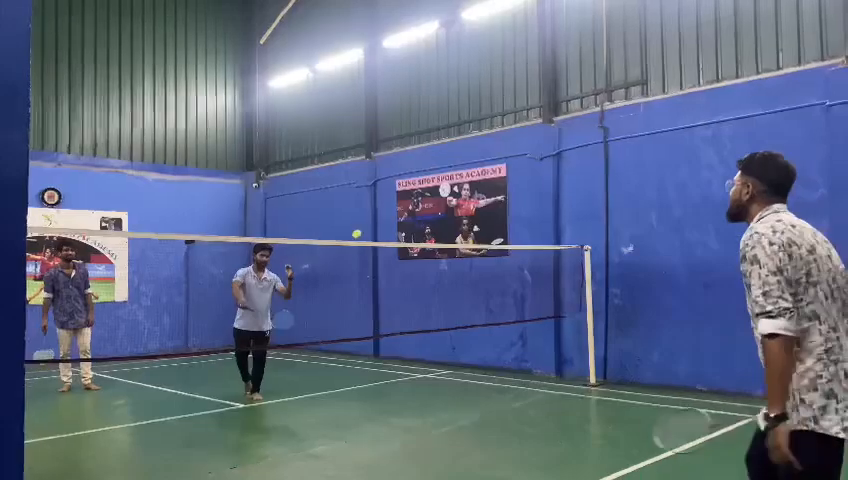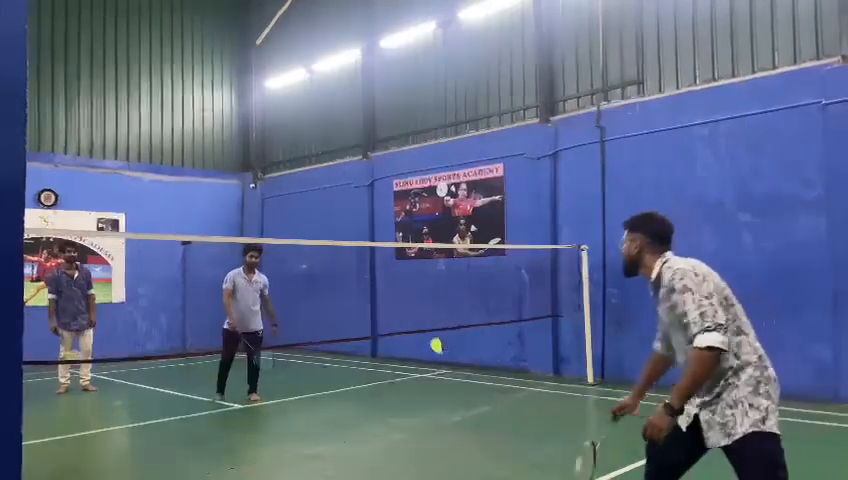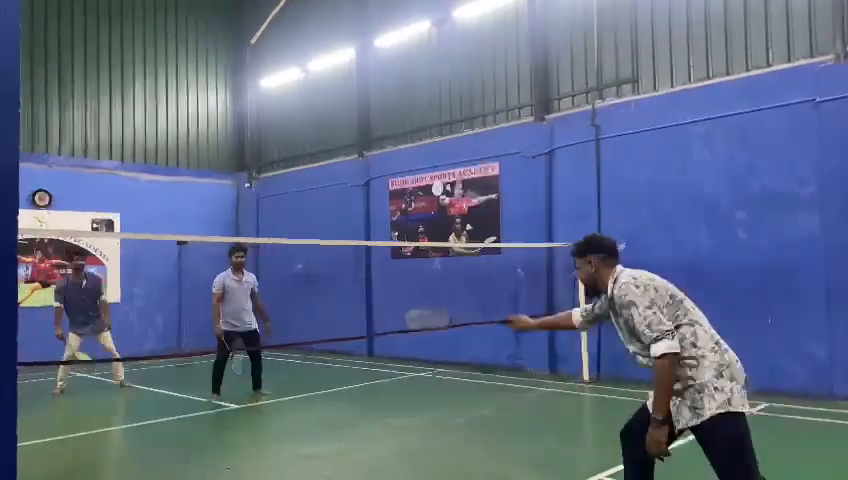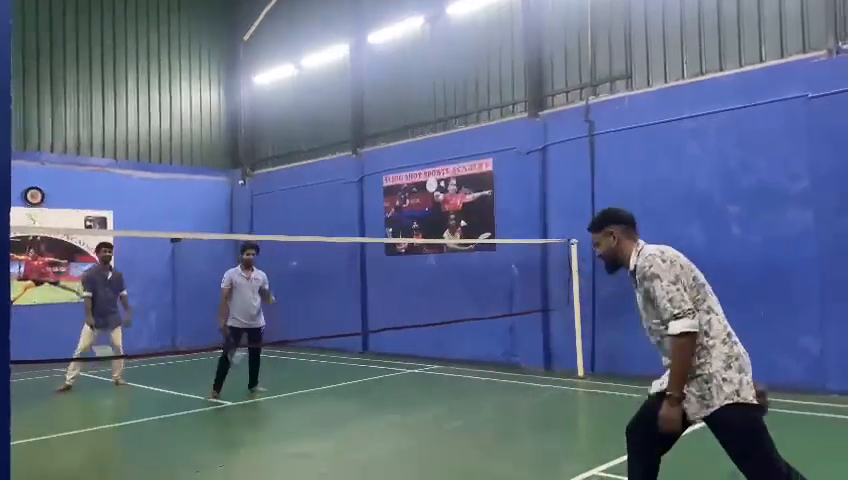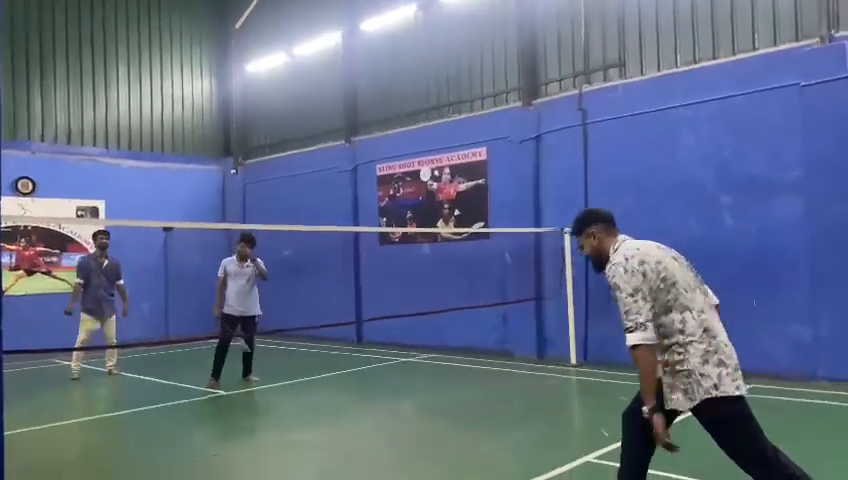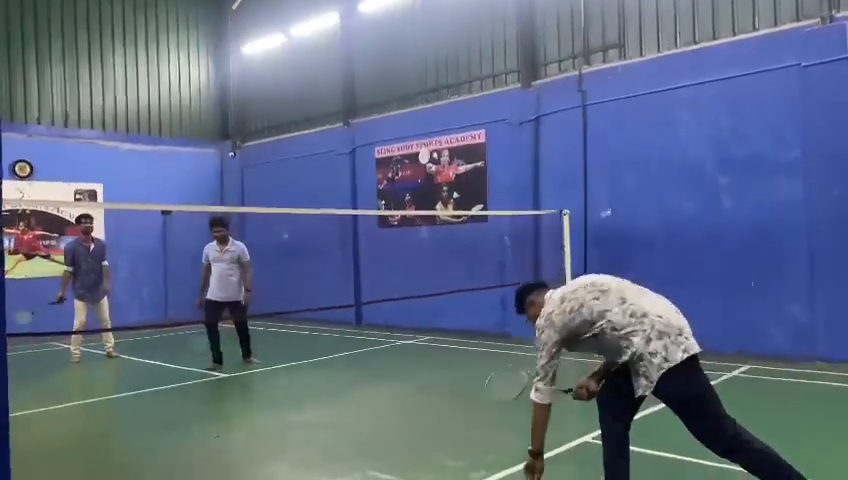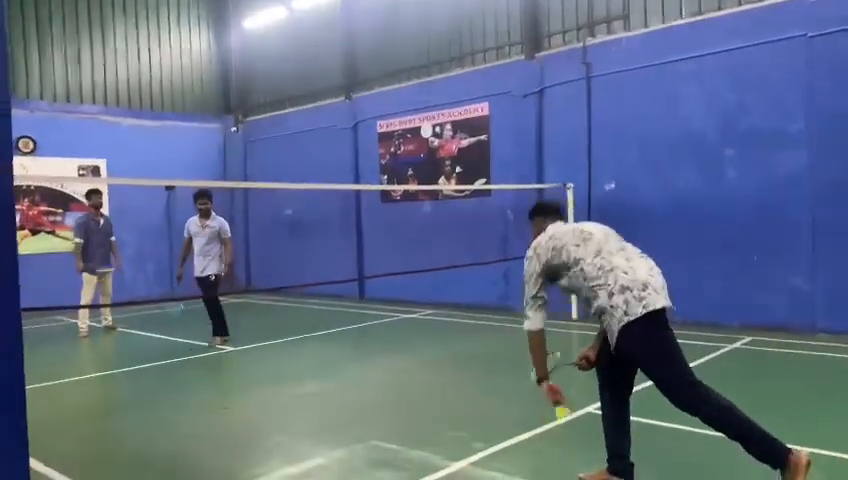
dt=0.4s
person 1, frame 1
left shoulder: (762, 237)
right shoulder: (800, 233)
left elbow: (778, 331)
left wrist: (775, 418)
left hip: (809, 400)
right hip: (814, 393)
person 1, frame 2
left shoulder: (682, 275)
right shoulder: (664, 286)
left elbow: (712, 345)
right elbow: (665, 349)
left wrist: (669, 409)
right wrist: (636, 395)
left hip: (744, 400)
right knee: (661, 455)
person 1, frame 3
left shoulder: (630, 287)
right shoulder: (615, 296)
left elbow: (667, 351)
right elbow: (579, 317)
left wrist: (659, 422)
right wrist: (534, 324)
left hip: (710, 386)
right hip: (682, 387)
right knee: (635, 443)
person 1, frame 4
left shoulder: (652, 261)
right shoulder: (648, 264)
left elbow: (684, 330)
left wrist: (673, 399)
left hip: (716, 378)
right hip: (692, 377)
right knee: (640, 436)
person 1, frame 5
left shoulder: (621, 264)
right shoulder: (648, 250)
left elbow: (640, 339)
right elbow: (710, 303)
left wrist: (653, 411)
left hip: (703, 372)
right knee: (635, 428)
person 1, frame 6
left shoulder: (550, 318)
right shoulder: (577, 292)
left elbow: (543, 390)
left wrist: (536, 453)
right wrist: (597, 378)
left hip: (661, 348)
right hip: (665, 334)
left knee: (724, 437)
right knee: (611, 405)
person 1, frame 7
left shoulder: (542, 247)
right shoulder: (591, 231)
left elbow: (534, 319)
left wrist: (543, 379)
right wrist: (597, 346)
left hip: (632, 306)
right hip: (648, 293)
left knee: (687, 393)
right knee: (610, 375)
person 2, frame 1
left shoulder: (273, 277)
right shoulder: (242, 273)
left elbow: (286, 294)
right elbow: (235, 287)
left wrist: (290, 280)
right wrist: (240, 300)
left hip: (263, 326)
right hip: (243, 325)
left knee: (259, 359)
right knee: (241, 356)
left ankle: (255, 390)
right ankle: (247, 380)
person 2, frame 2
left shoulder: (263, 279)
right shoulder: (232, 275)
left elbow: (266, 302)
right elbow: (226, 298)
left wrist: (274, 323)
right wrist: (231, 319)
left hip: (255, 327)
right hip: (233, 326)
left knee: (254, 360)
right knee: (226, 359)
left ankle: (252, 391)
right ankle: (220, 392)
person 2, frame 3
left shoulder: (252, 278)
right shoulder: (221, 278)
left elbow: (256, 300)
right elbow: (216, 302)
left wrist: (266, 319)
right wrist: (217, 325)
left hip: (250, 326)
right hip: (228, 327)
left knee: (256, 357)
right knee: (221, 359)
left ankle: (257, 388)
right ankle: (215, 392)
person 2, frame 4
left shoulder: (261, 275)
right shoulder: (231, 274)
left elbow: (265, 296)
right elbow: (224, 298)
left wrist: (270, 300)
right wrist: (222, 319)
left hip: (256, 323)
right hip: (235, 323)
left knee: (255, 354)
right knee: (227, 355)
left ankle: (253, 385)
right ankle: (216, 389)
person 2, frame 5
left shoulder: (257, 263)
right shoulder: (226, 263)
left elbow: (265, 277)
right elbow: (220, 286)
left wrist: (253, 260)
right wrist: (218, 307)
left hip: (250, 311)
right hip: (230, 311)
left knee: (249, 343)
right knee: (223, 342)
left ankle: (247, 373)
right ankle: (214, 378)
person 2, frame 6
left shoulder: (239, 247)
right shoulder: (208, 249)
left elbow: (247, 270)
right elbow: (205, 272)
left wrist: (247, 291)
right wrist: (201, 294)
left hip: (235, 296)
right hip: (213, 296)
left knee: (241, 325)
right knee: (211, 326)
left ankle: (247, 356)
right ankle: (217, 361)
person 2, frame 7
left shoulder: (220, 223)
right shoulder: (190, 223)
left elbow: (227, 245)
right elbow: (187, 245)
left wrist: (226, 265)
right wrist: (180, 267)
left hip: (213, 269)
right hip: (199, 270)
left knee: (210, 300)
right knee: (211, 302)
left ankle: (218, 334)
right ankle: (223, 333)
person 3, frame 1
left shoulder: (82, 271)
right shoulder: (52, 274)
left elbow: (88, 294)
right elbow: (48, 298)
left wrist: (91, 313)
right wrist: (44, 319)
left hip: (82, 319)
right hip: (63, 320)
left knee: (85, 350)
right knee: (64, 352)
left ankle: (87, 381)
right ankle: (66, 382)
person 3, frame 2
left shoulder: (85, 272)
right shoulder: (55, 276)
left elbow: (90, 295)
right elbow: (52, 299)
left wrist: (93, 314)
right wrist: (52, 320)
left hip: (84, 319)
right hip: (65, 322)
left knee: (87, 351)
right knee: (65, 353)
left ankle: (85, 382)
right ankle: (64, 384)
person 3, frame 3
left shoulder: (95, 280)
right shoulder: (63, 285)
left elbow: (102, 300)
right elbow: (59, 306)
left wrist: (106, 318)
right wrist: (58, 328)
left hip: (97, 322)
right hip: (77, 326)
left knee: (112, 350)
right knee: (69, 355)
left ankle: (120, 378)
right ankle: (60, 384)
person 3, frame 4
left shoulder: (117, 275)
right shoulder: (89, 274)
left elbow: (123, 295)
right elbow: (87, 297)
left wrist: (128, 313)
right wrist: (89, 317)
left hip: (113, 319)
right hip: (94, 319)
left knee: (118, 348)
right knee: (82, 349)
left ankle: (117, 377)
right ankle: (69, 381)
person 3, frame 5
left shoulder: (114, 263)
right shoulder: (84, 261)
left elbow: (120, 285)
right elbow: (79, 284)
left wrist: (125, 303)
right wrist: (72, 303)
left hip: (108, 308)
right hip: (89, 308)
left knee: (111, 339)
right knee: (83, 339)
left ankle: (111, 367)
right ankle: (75, 369)
person 3, frame 6
left shoulder: (100, 245)
right shoulder: (71, 247)
left elbow: (105, 265)
right elbow: (68, 271)
left wrist: (107, 282)
right wrist: (62, 291)
left hip: (99, 290)
right hip: (81, 292)
left knee: (106, 320)
right knee: (79, 323)
left ankle: (109, 349)
right ankle: (75, 353)
person 3, frame 7
left shoulder: (107, 220)
right shoulder: (82, 221)
left elbow: (112, 241)
right elbow: (78, 242)
left wrist: (117, 258)
right wrist: (79, 261)
left hip: (106, 265)
right hip: (90, 266)
left knee: (106, 294)
right knee: (87, 297)
left ankle: (107, 321)
right ankle: (83, 328)
